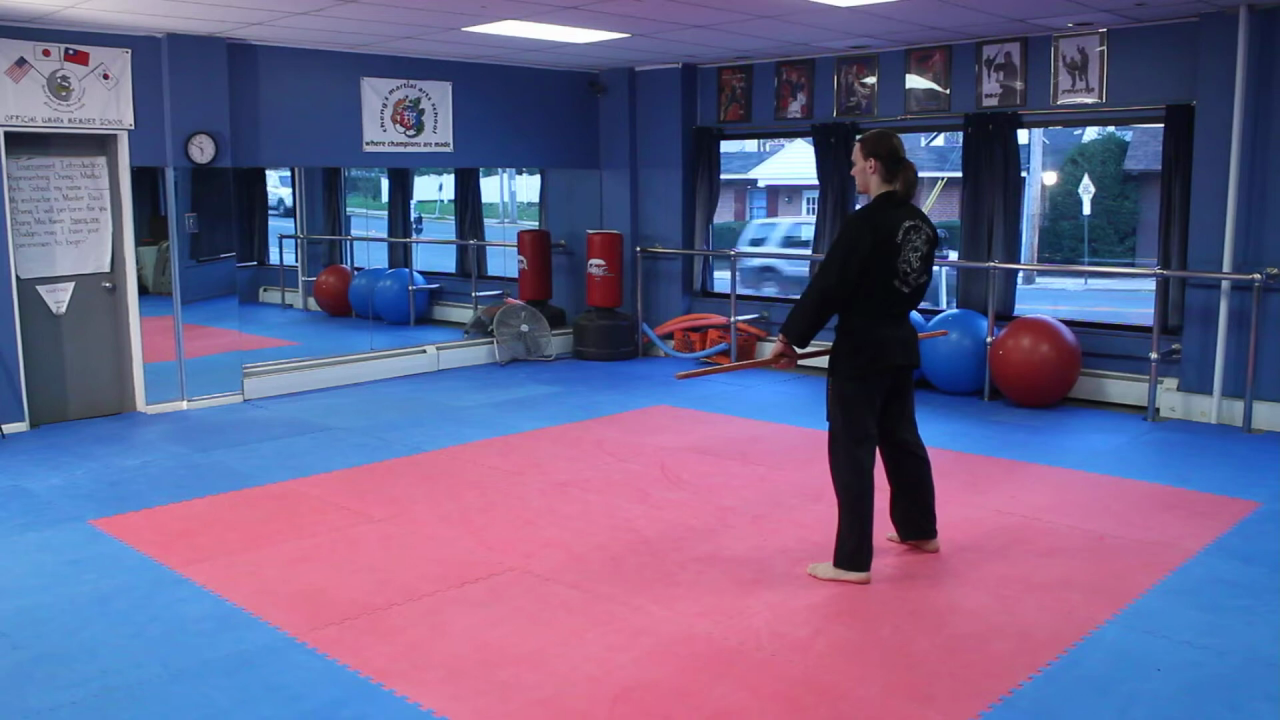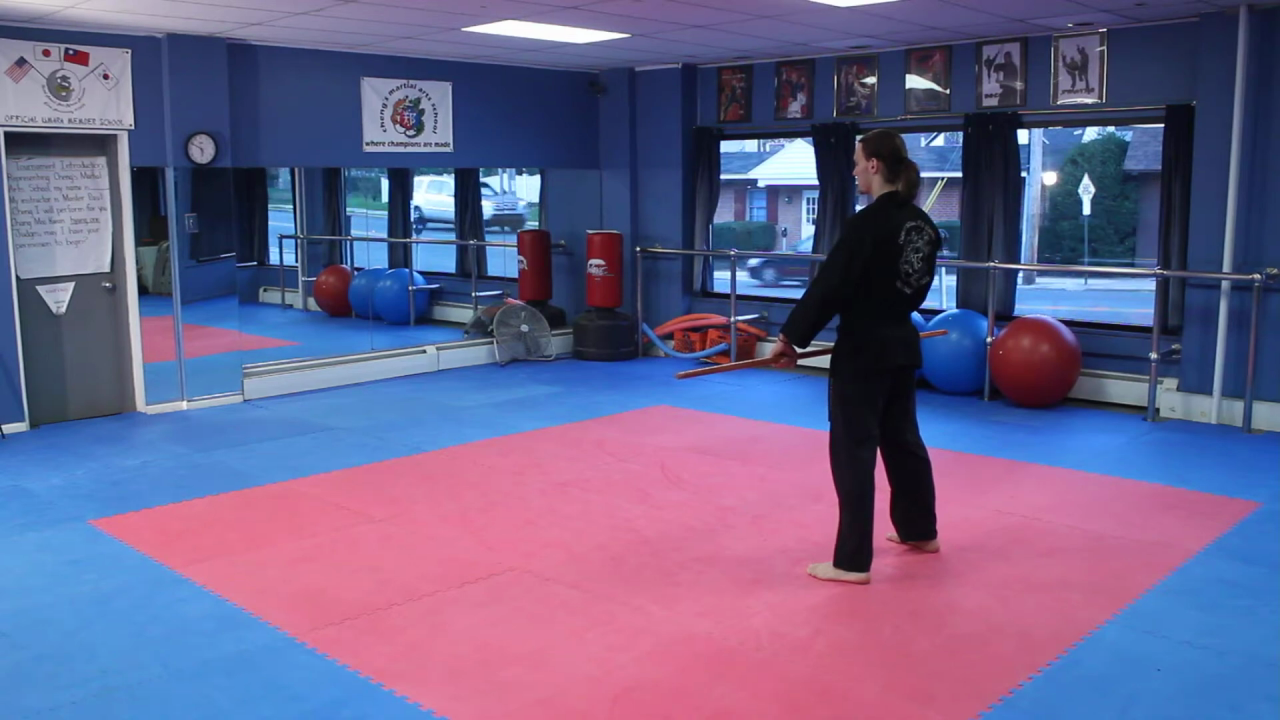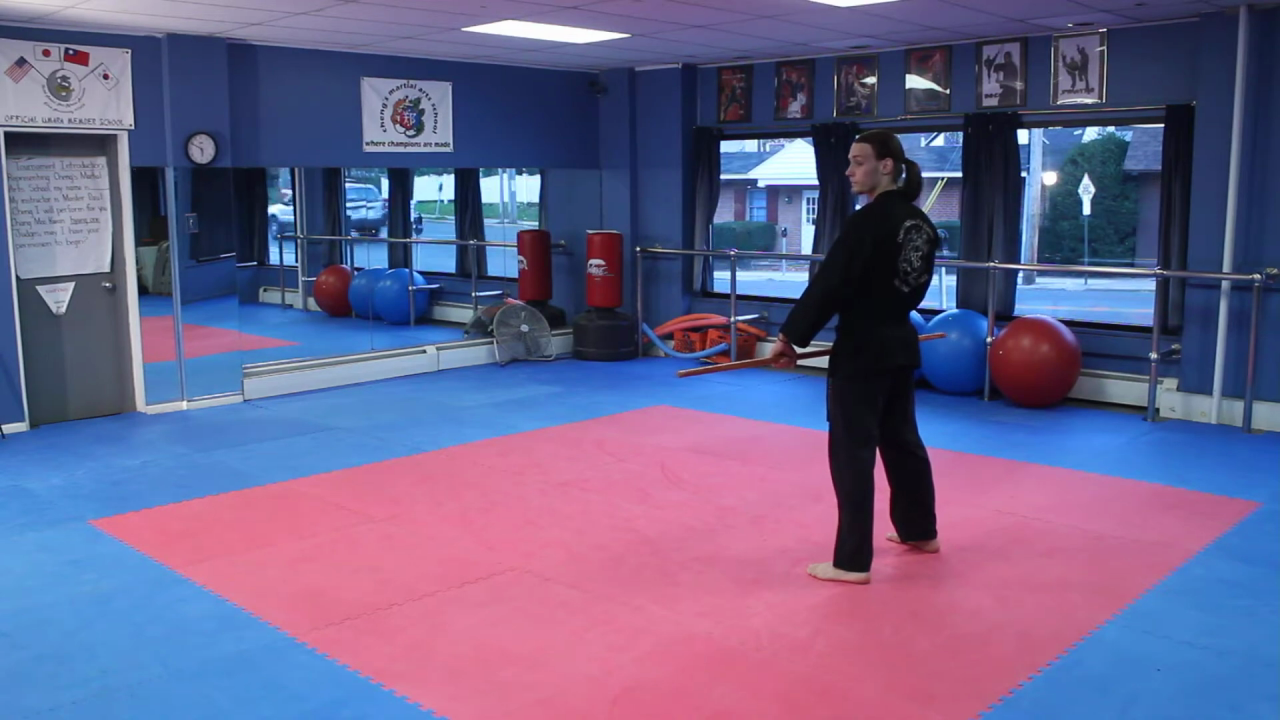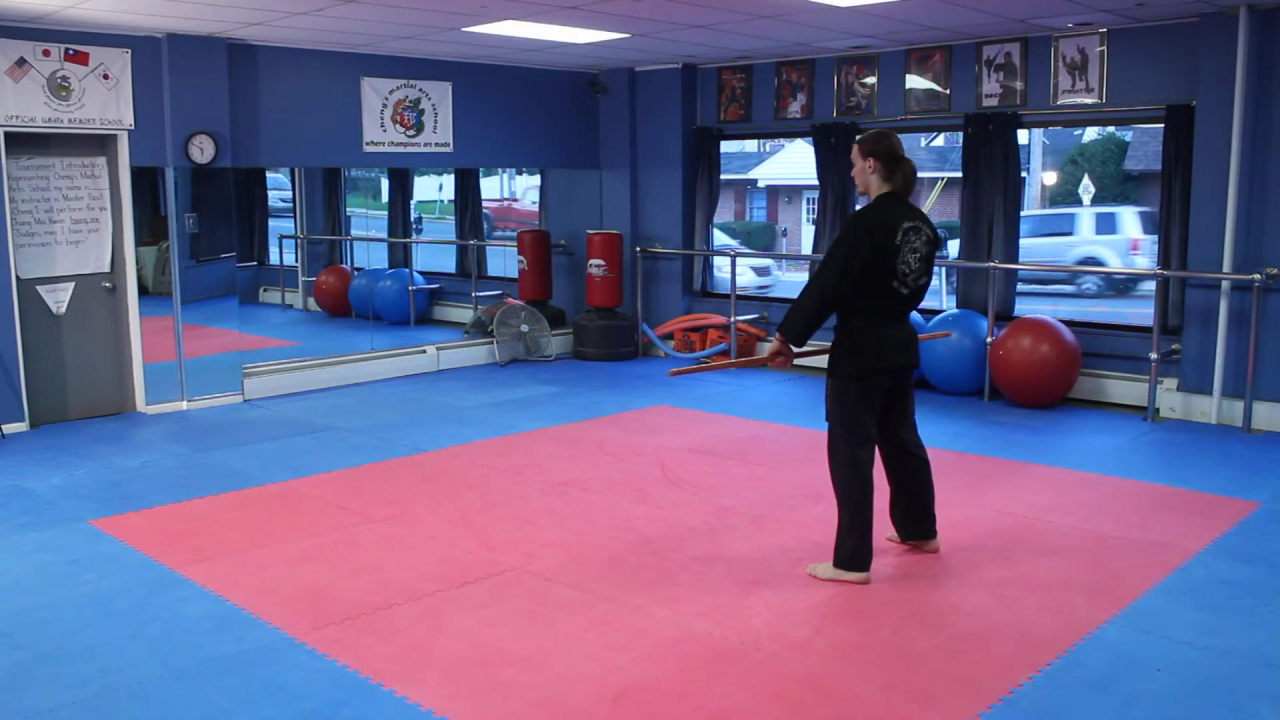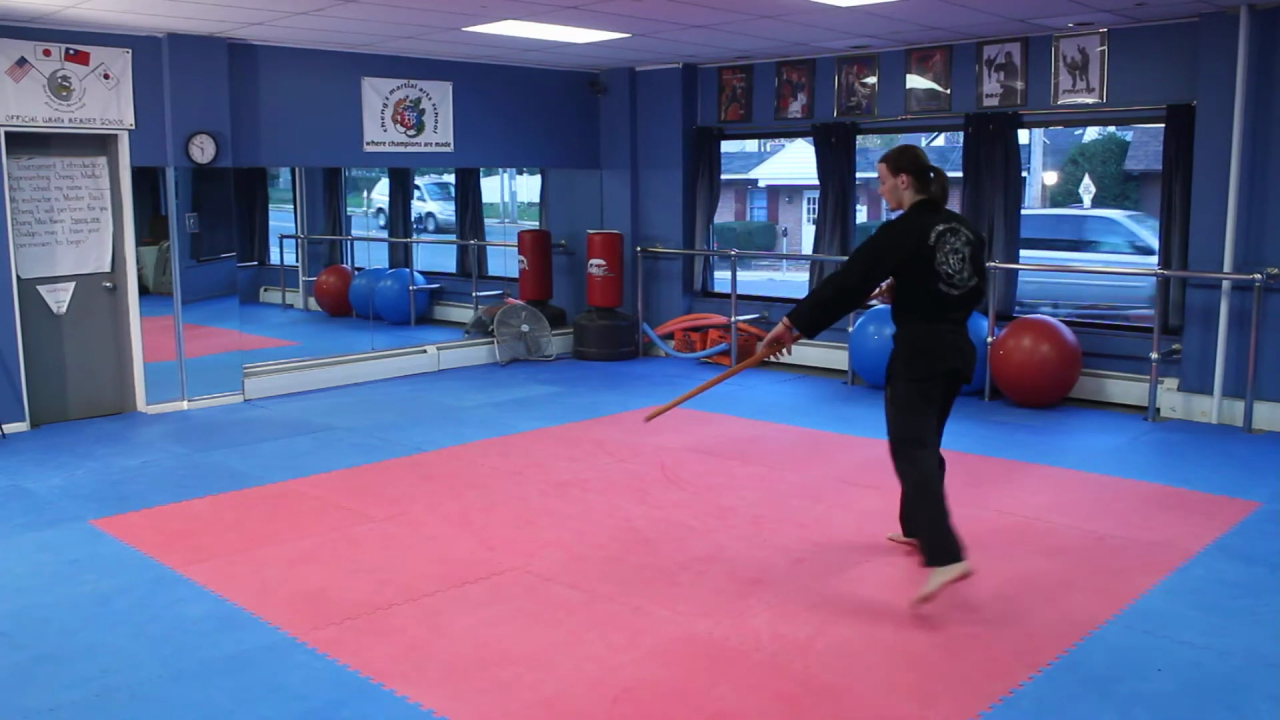
dt=1s
person 1, frame 1
left shoulder: (865, 223)
right shoulder: (920, 223)
left elbow: (827, 286)
left wrist: (789, 339)
left hip: (861, 351)
right hip: (900, 345)
left knee: (853, 451)
right knee: (901, 437)
left ankle: (853, 562)
right ankle: (920, 530)
person 1, frame 2
left shoulder: (867, 223)
right shoulder: (922, 224)
left elbow: (829, 286)
left wrist: (790, 337)
left hip: (863, 350)
right hip: (902, 345)
left knee: (854, 450)
right knee: (902, 438)
left ankle: (853, 562)
right ankle: (921, 531)
person 1, frame 3
left shoulder: (867, 221)
right shoulder: (920, 223)
left elbow: (828, 286)
left wrist: (789, 337)
left hip: (862, 349)
right hip: (900, 344)
left knee: (853, 451)
right knee: (902, 439)
left ankle: (852, 561)
right ankle: (920, 531)
person 1, frame 4
left shoulder: (866, 223)
right shoulder: (921, 224)
left elbow: (826, 285)
left wrist: (786, 337)
left hip: (861, 350)
right hip: (900, 345)
left knee: (852, 451)
right knee: (902, 438)
left ankle: (853, 562)
right ankle: (921, 530)
person 1, frame 5
left shoulder: (902, 232)
right shoulder: (964, 227)
left elbow: (850, 282)
left wrist: (793, 323)
left hip: (920, 352)
right hip: (956, 349)
left knee: (913, 449)
right knee: (919, 438)
left ankle: (945, 558)
right ankle: (921, 528)
